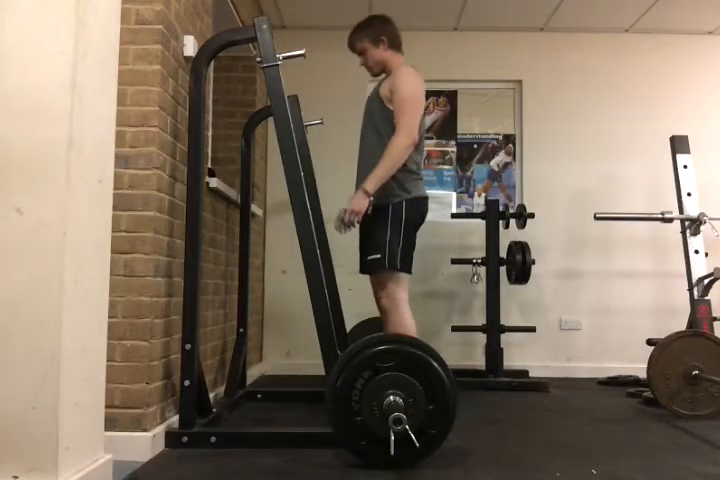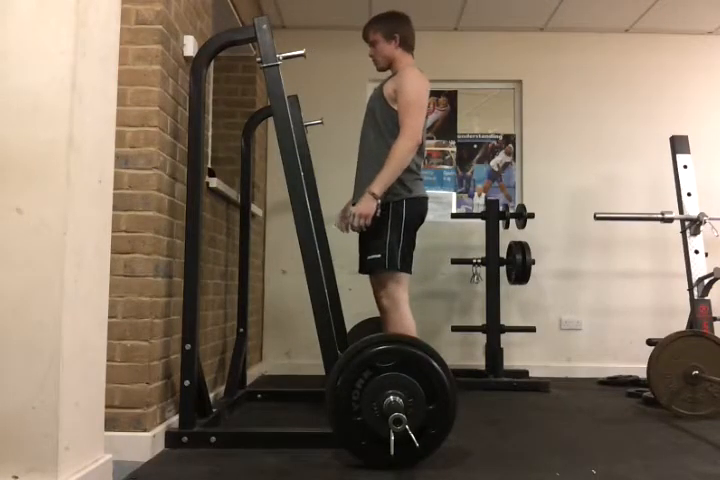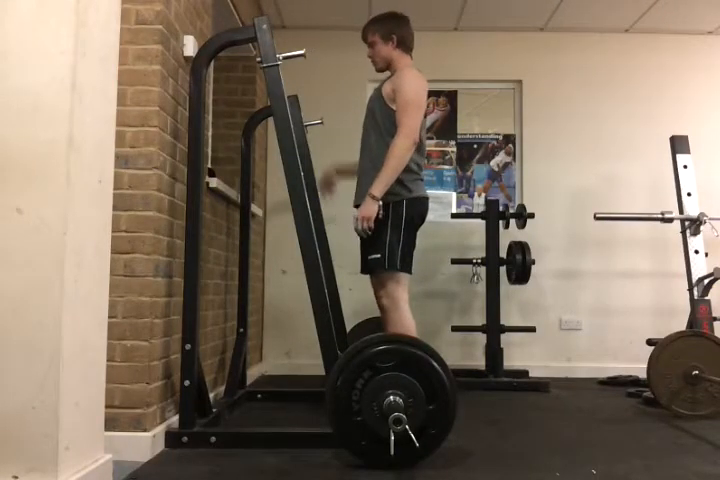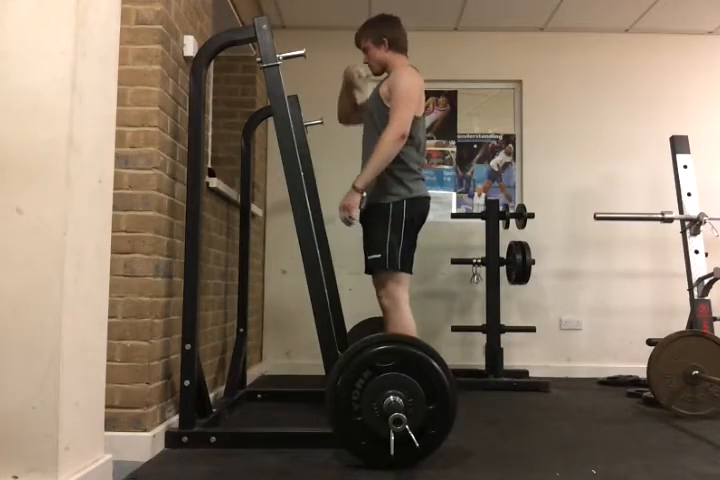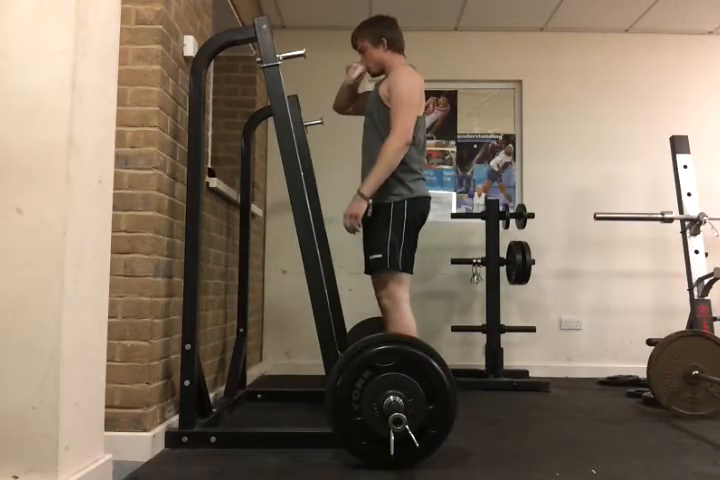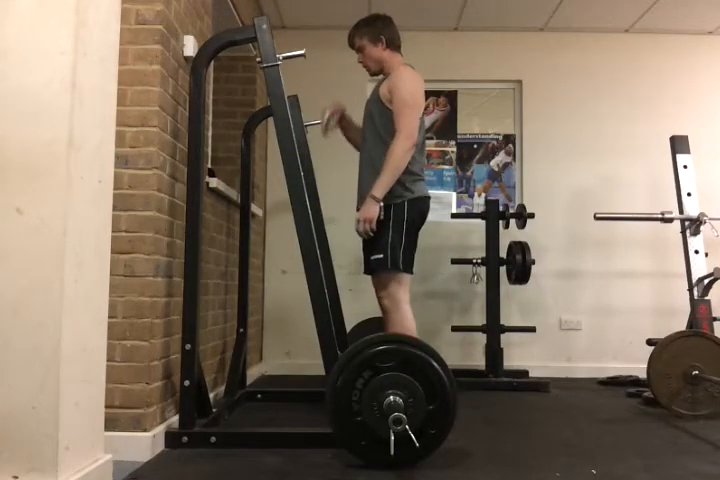
dt=0.3s
person 1, frame 1
left shoulder: (405, 77)
right shoulder: (389, 84)
left elbow: (406, 138)
left wrist: (364, 191)
right wrist: (362, 196)
left hip: (396, 201)
right hip: (383, 201)
left knee: (392, 295)
right knee: (386, 295)
person 1, frame 2
left shoulder: (410, 79)
right shoulder: (393, 84)
left elbow: (410, 139)
left wrist: (371, 194)
right wrist: (357, 199)
left hip: (396, 201)
right hip: (383, 202)
left knee: (393, 295)
right knee: (386, 295)
person 1, frame 3
left shoulder: (408, 78)
right shoulder: (393, 85)
left elbow: (407, 139)
left wrist: (373, 197)
right wrist: (342, 171)
left hip: (397, 201)
right hip: (386, 202)
left knee: (393, 294)
right knee: (386, 294)
person 1, frame 4
left shoulder: (405, 77)
right shoulder: (391, 85)
left elbow: (397, 133)
right elbow: (347, 116)
left wrist: (357, 187)
right wrist: (347, 84)
left hip: (398, 200)
right hip: (387, 201)
left knee: (393, 293)
right knee: (388, 294)
person 1, frame 5
left shoulder: (404, 76)
right shoulder: (388, 86)
left elbow: (401, 138)
right elbow: (342, 105)
left wrist: (362, 195)
right wrist: (353, 81)
left hip: (399, 200)
right hip: (387, 202)
left knee: (393, 293)
right knee: (388, 294)
person 1, frame 6
left shoulder: (404, 77)
right shoulder: (388, 87)
left elbow: (406, 139)
right elbow: (368, 144)
left wrist: (374, 198)
right wrist: (342, 119)
left hip: (398, 202)
right hip: (388, 203)
left knee: (394, 293)
right knee: (387, 294)
